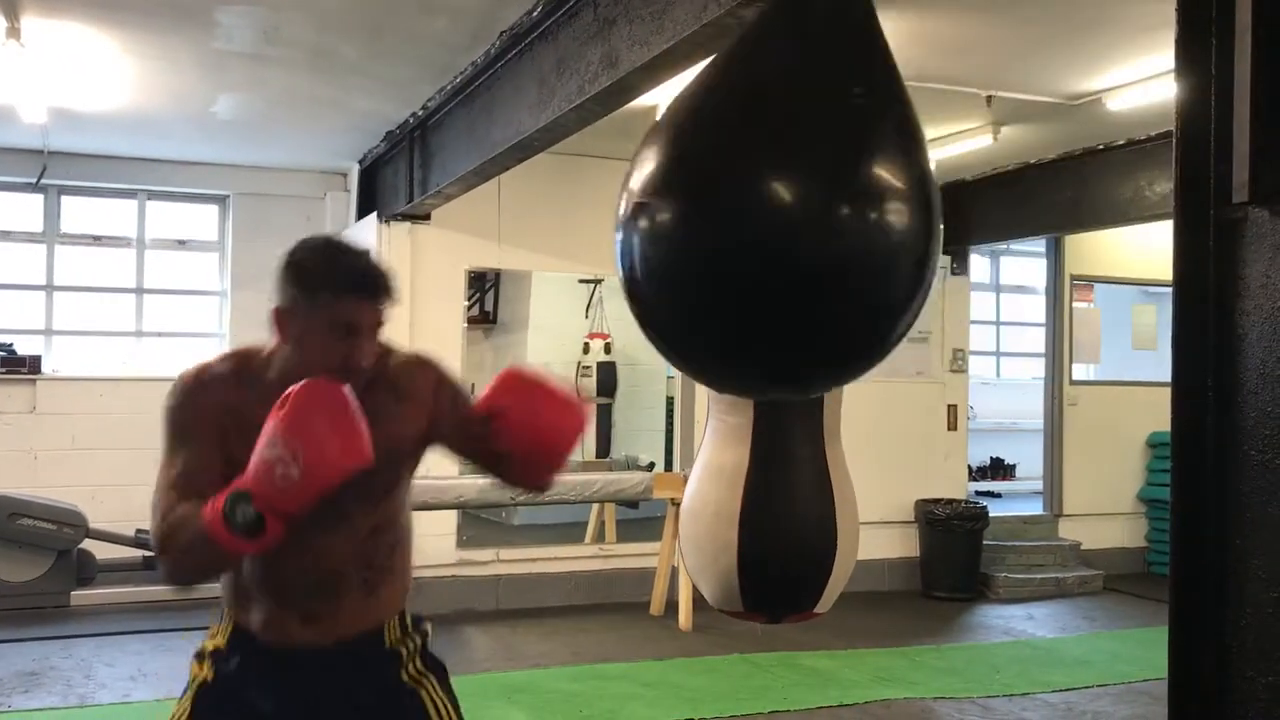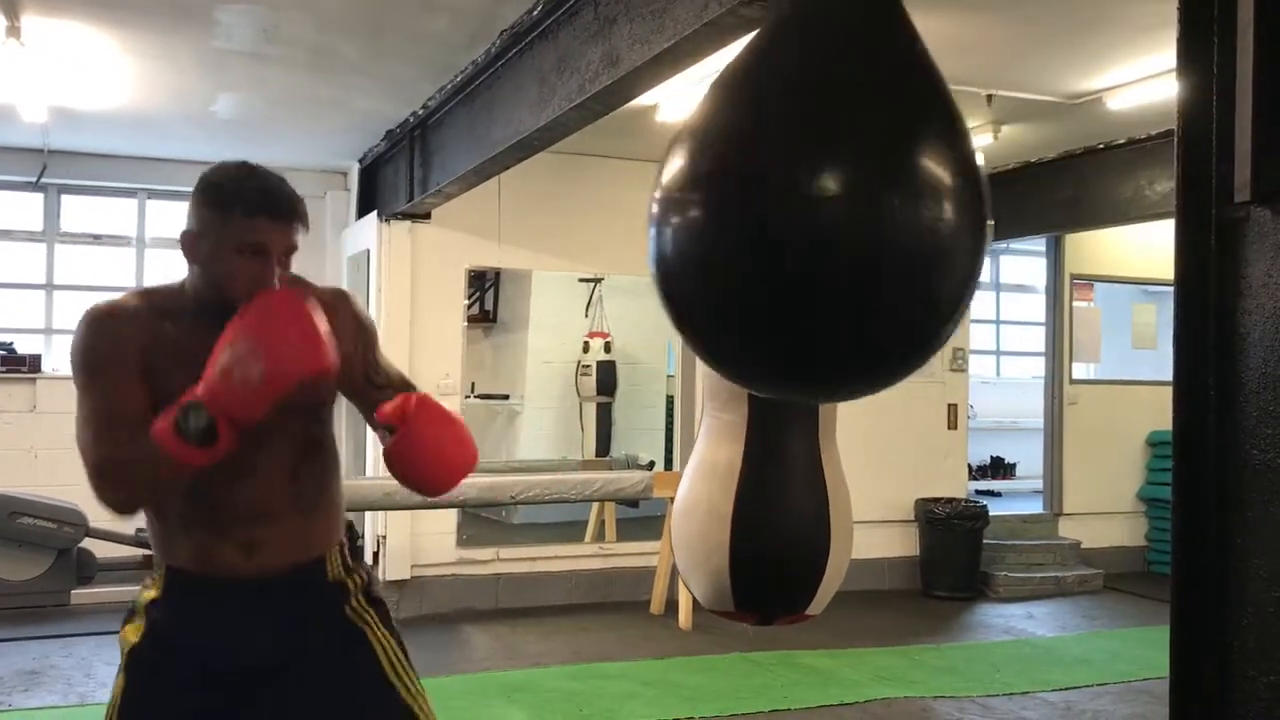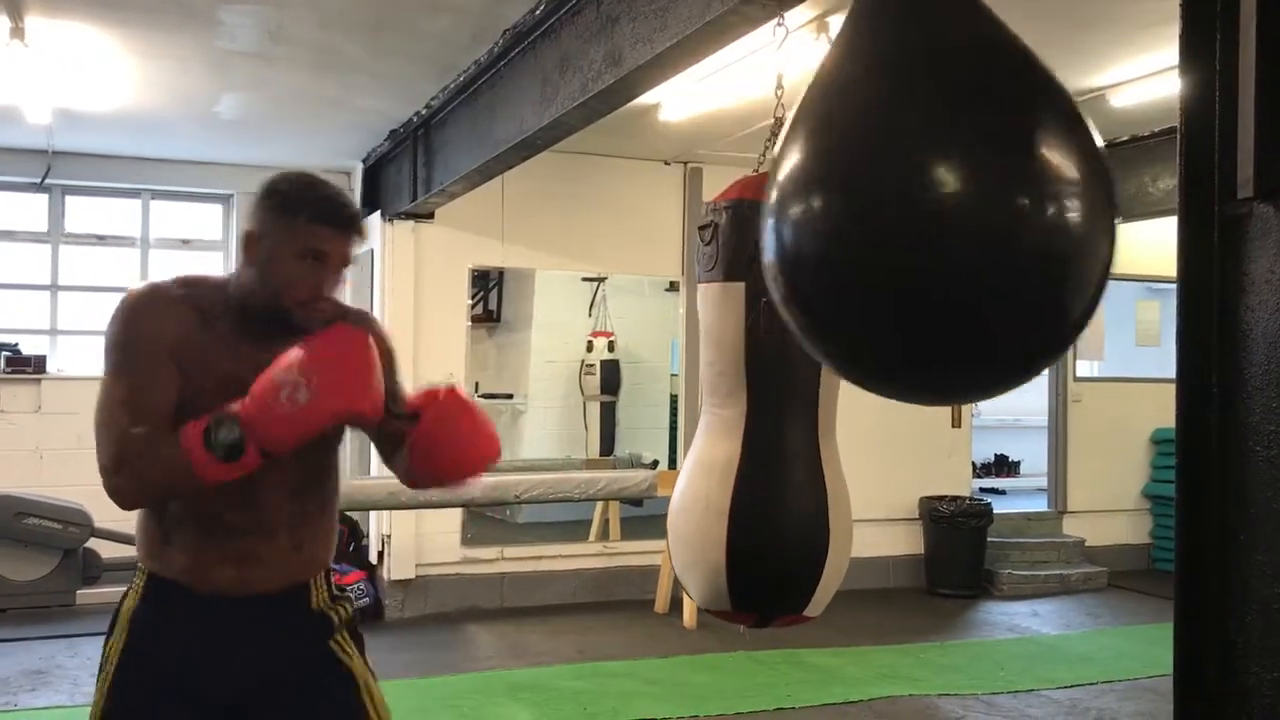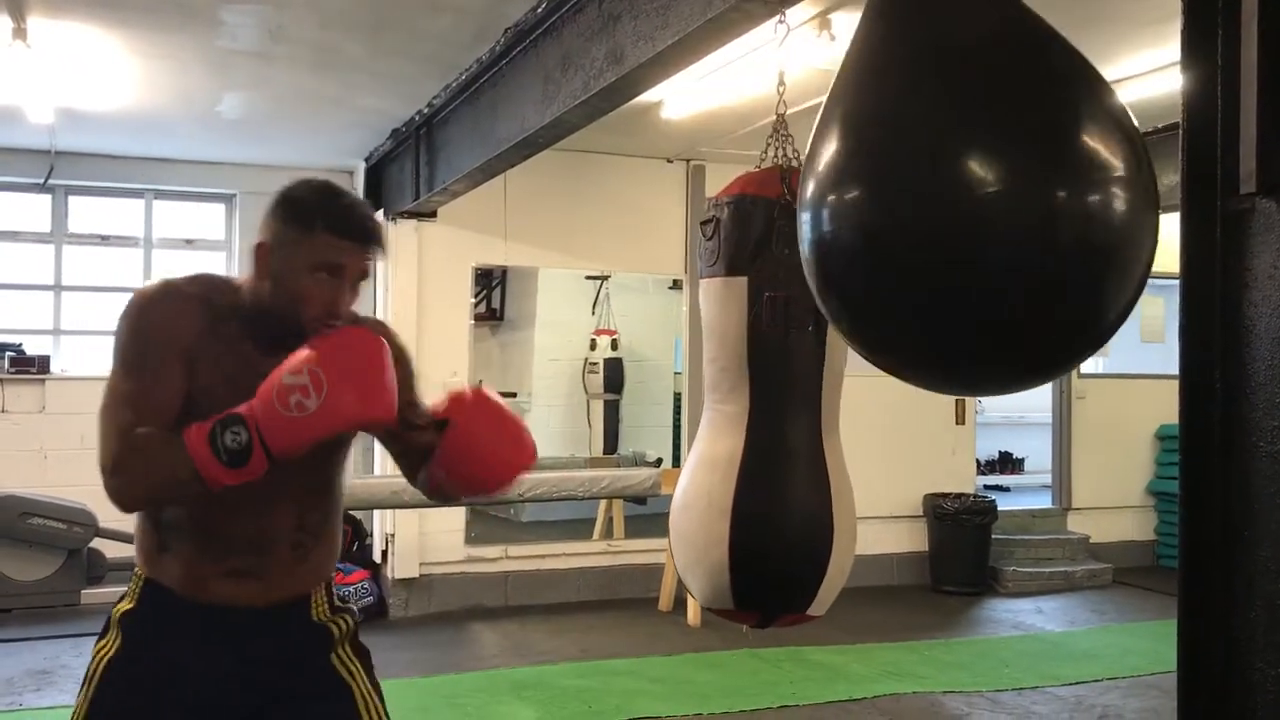
dt=0.3s
person 1, frame 1
left shoulder: (411, 387)
right shoulder: (213, 394)
left elbow: (525, 470)
right elbow: (177, 557)
left wrist: (535, 441)
right wrist: (261, 500)
left hip: (376, 664)
right hip: (249, 663)
person 1, frame 2
left shoulder: (322, 313)
right shoulder: (120, 328)
left elbow: (389, 396)
right elbow: (119, 482)
left wrist: (415, 426)
right wrist: (215, 409)
left hip: (317, 601)
right hip: (187, 611)
person 1, frame 3
left shoulder: (348, 337)
right shoulder: (158, 317)
left elbow: (406, 441)
right elbow: (126, 475)
left wrist: (441, 445)
right wrist: (252, 427)
left hip: (299, 625)
right hip: (167, 622)
person 1, frame 4
left shoulder: (366, 349)
right shoulder: (170, 316)
left elbow: (429, 469)
right elbow: (126, 476)
left wrist: (463, 449)
right wrist: (261, 428)
left hip: (297, 634)
right hip: (164, 628)
